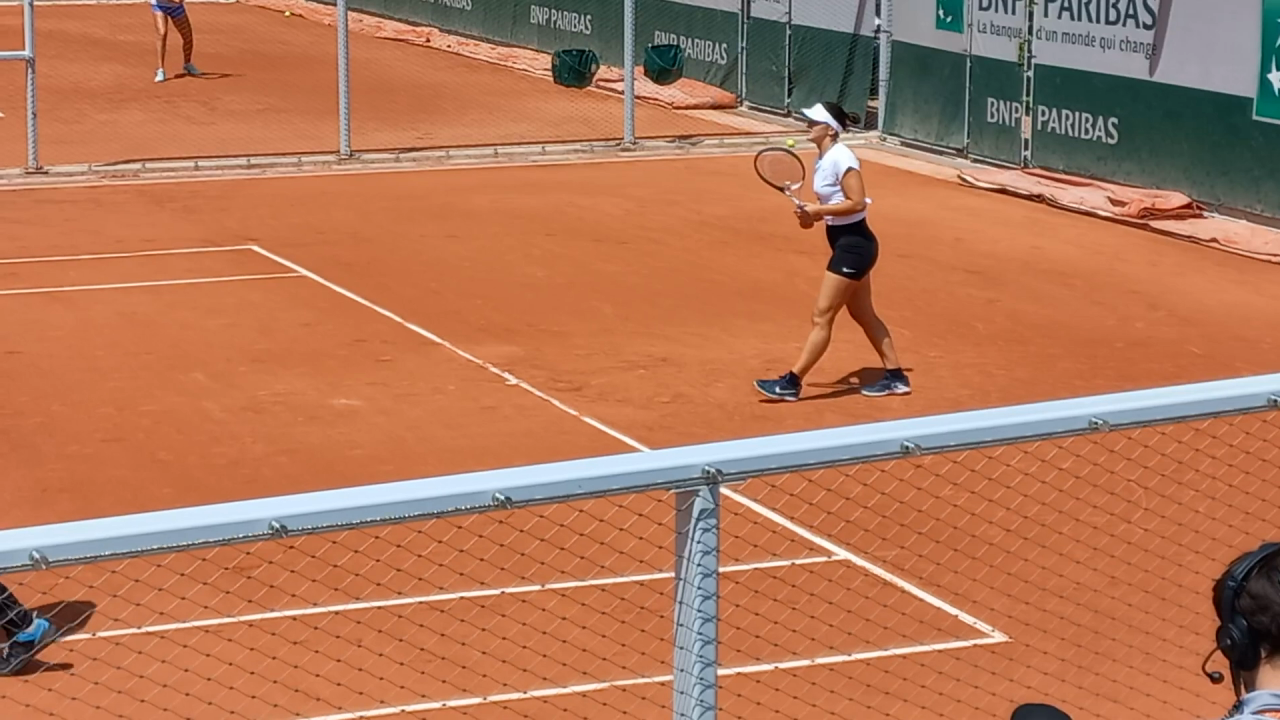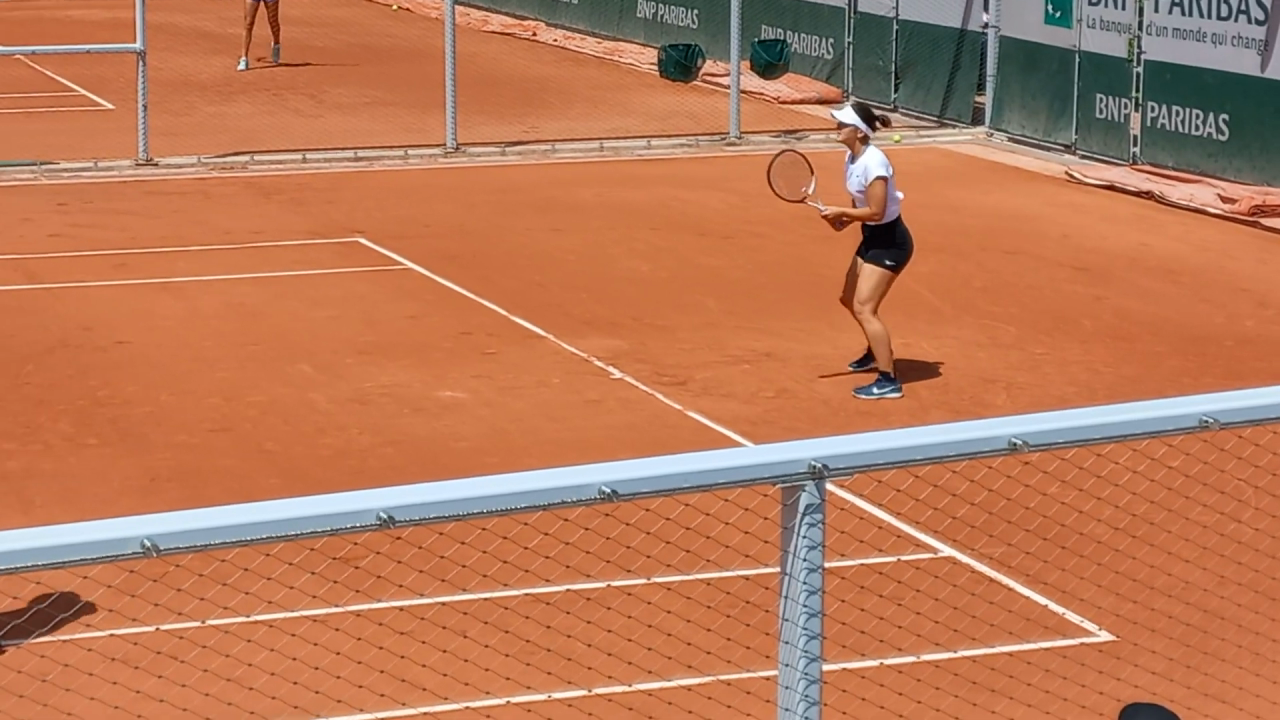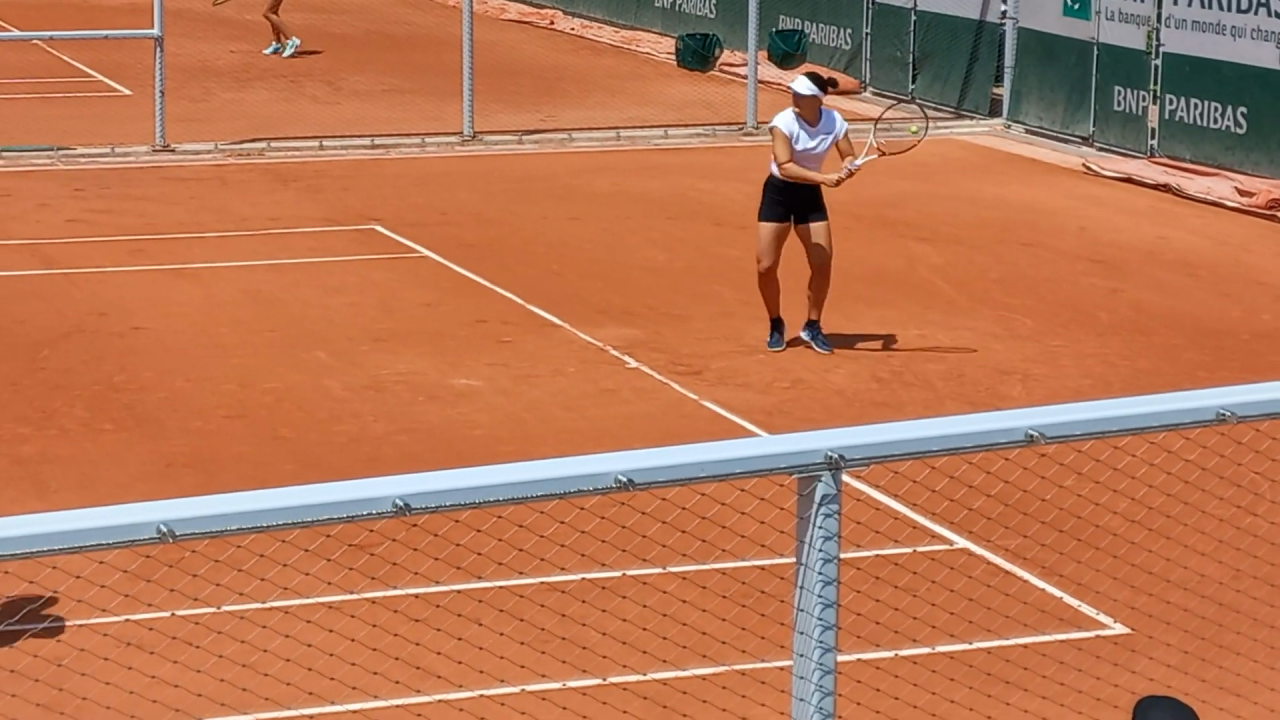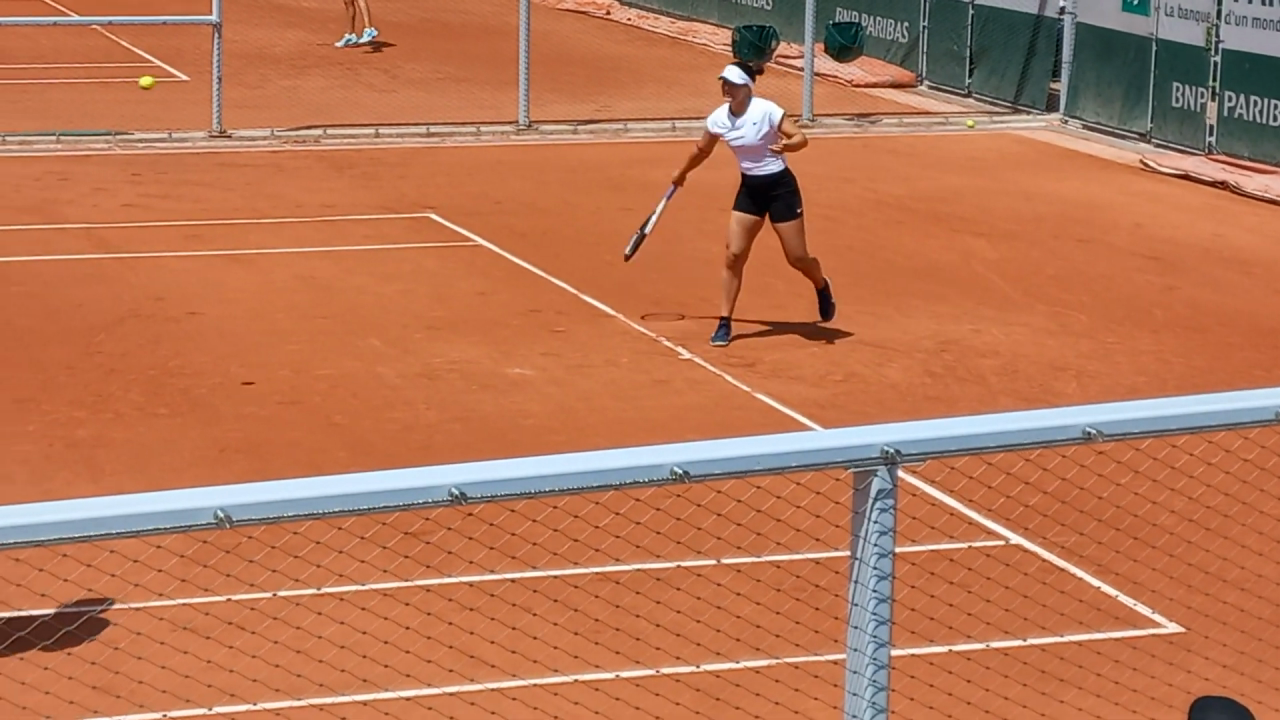
dt=0.7s
person 1, frame 1
left shoulder: (841, 158)
right shoulder: (824, 158)
left elbow: (856, 203)
left wrist: (819, 210)
right wrist: (812, 213)
left hip: (853, 245)
right hip: (849, 244)
left knee: (821, 316)
right knee: (862, 312)
left ankle: (792, 382)
right ankle: (896, 376)
person 1, frame 2
left shoulder: (874, 162)
right shoulder: (850, 158)
left elbow: (876, 211)
left wrist: (841, 213)
right wrist: (842, 218)
left hip: (890, 241)
right hip: (871, 237)
left knee: (864, 307)
right knee: (849, 299)
left ankle: (888, 380)
right ankle: (877, 354)
person 1, frame 3
left shoulder: (834, 121)
right shoulder: (783, 122)
left elbow: (850, 157)
right elbow: (785, 167)
left wrist: (847, 169)
right wrist: (823, 178)
left hip: (810, 196)
right hip: (778, 192)
left knee: (821, 264)
right knee: (766, 267)
left ankle: (813, 327)
right ankle: (776, 324)
person 1, frame 4
left shoulder: (767, 110)
right shoulder: (718, 118)
left elbow: (801, 139)
right elbow: (702, 151)
left wrist: (785, 145)
right wrist: (681, 173)
left hip: (779, 187)
right hip: (750, 188)
left knee: (797, 258)
right knee: (733, 256)
left ankle: (822, 287)
right ankle: (724, 323)
